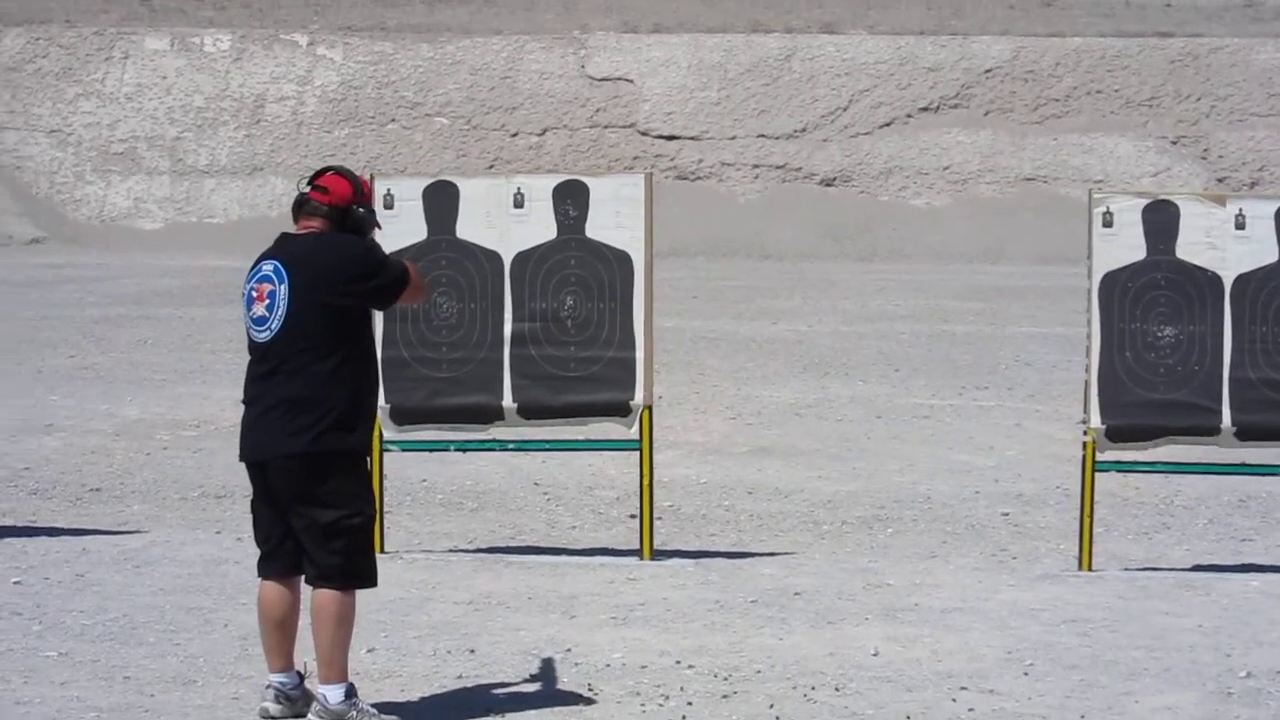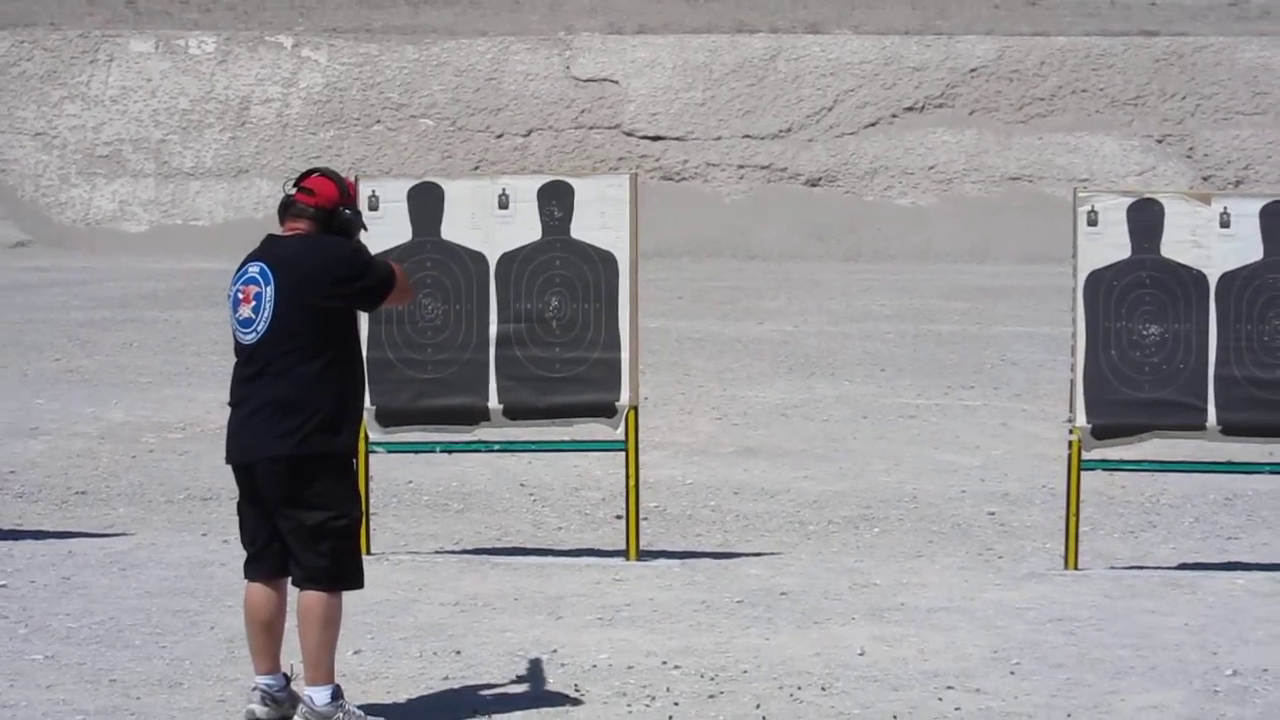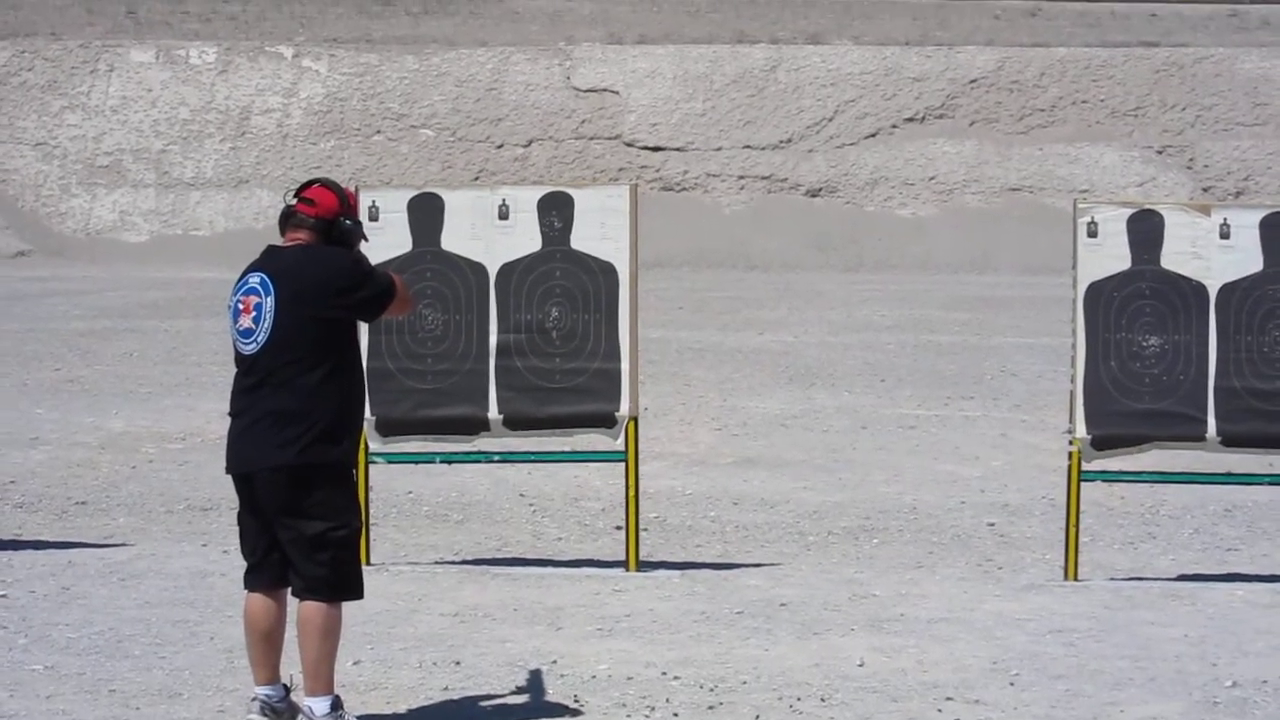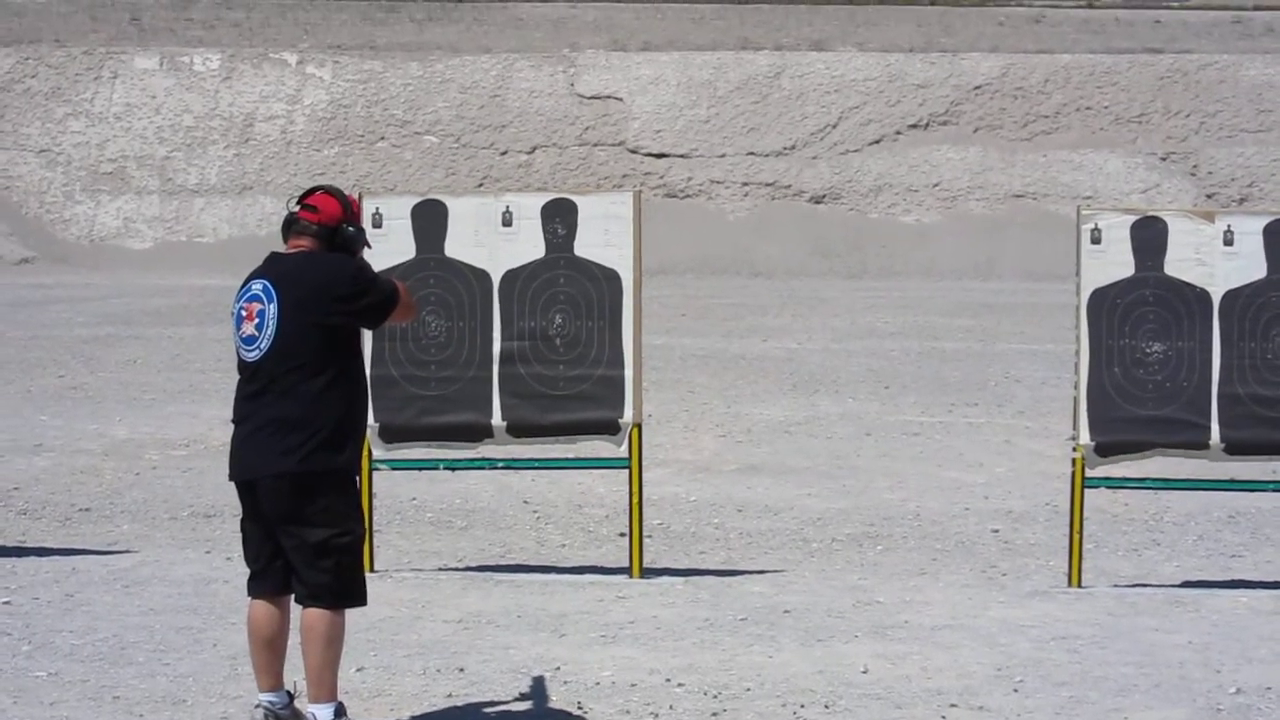
dt=0.3s
person 1, frame 1
left shoulder: (266, 262)
right shoulder: (344, 255)
right elbow: (414, 288)
right wrist: (374, 254)
left hip: (263, 441)
right hip: (320, 445)
left knee: (278, 567)
right knee: (335, 571)
person 1, frame 2
left shoulder: (251, 264)
right shoulder: (330, 257)
right elbow: (400, 290)
right wrist: (360, 254)
left hip: (250, 443)
right hip: (307, 447)
left knee: (265, 569)
right knee: (321, 573)
person 1, frame 3
left shoulder: (253, 274)
right shoulder: (331, 268)
right elbow: (400, 301)
right wrist: (361, 265)
left hip: (250, 453)
right hip: (306, 457)
left knee: (265, 579)
right knee: (321, 584)
person 1, frame 4
left shoulder: (255, 282)
right shoulder: (334, 275)
right elbow: (403, 307)
right wrist: (363, 271)
left hip: (253, 461)
right hip: (310, 464)
left knee: (268, 586)
right knee: (324, 590)
